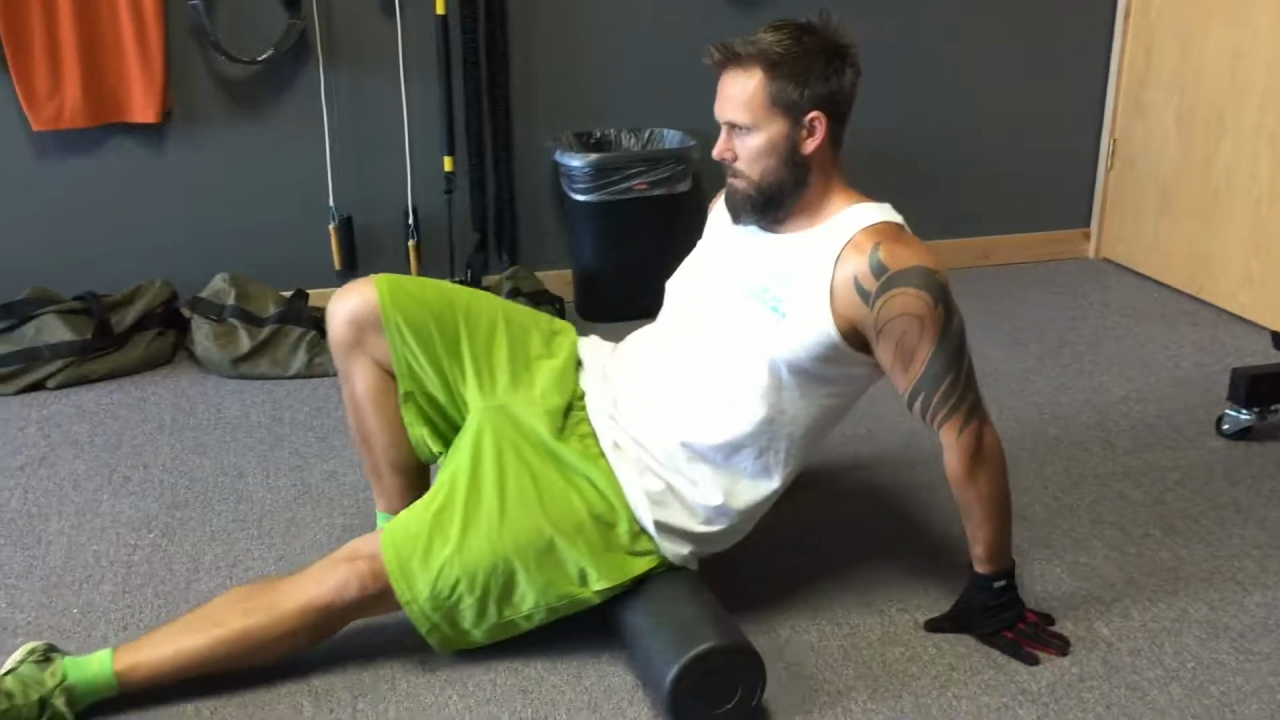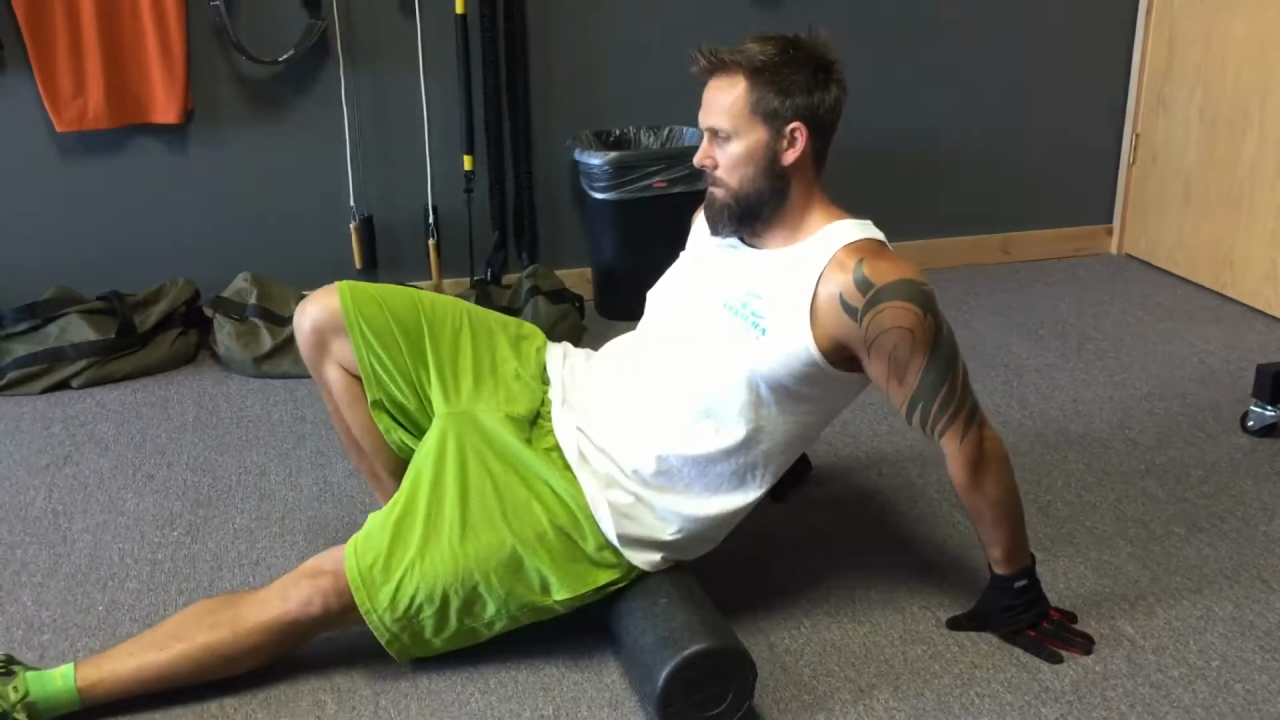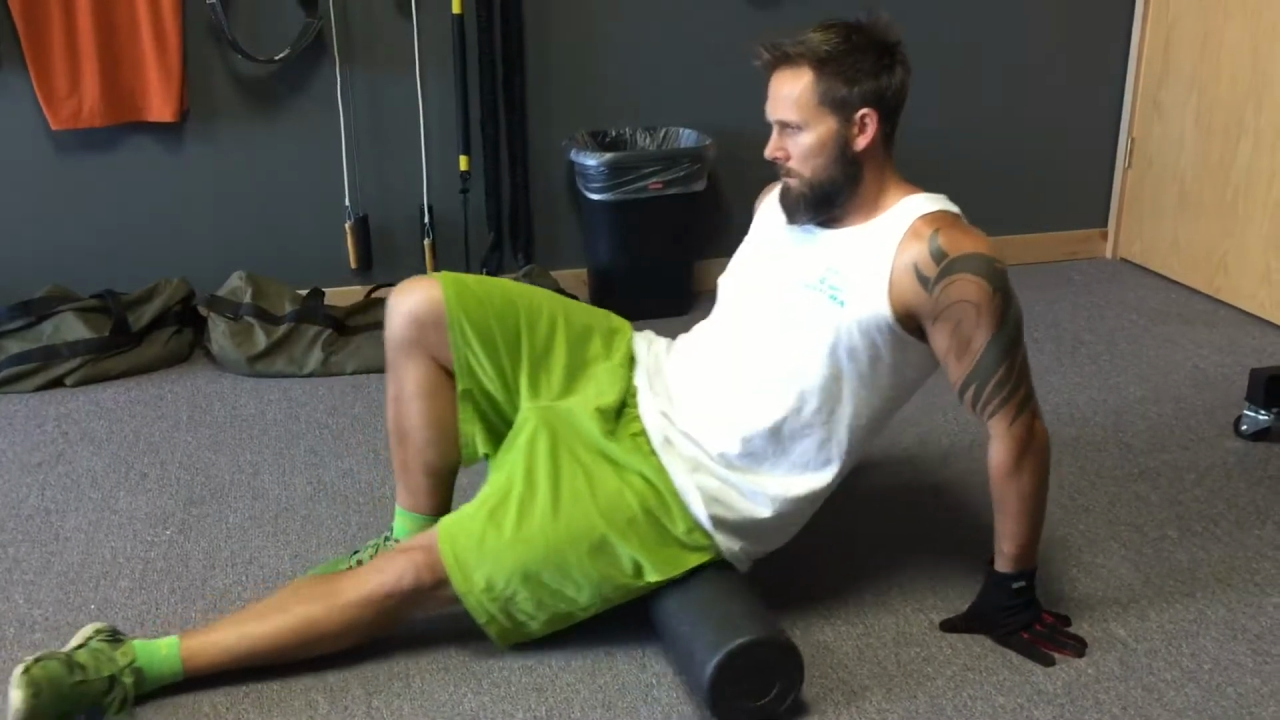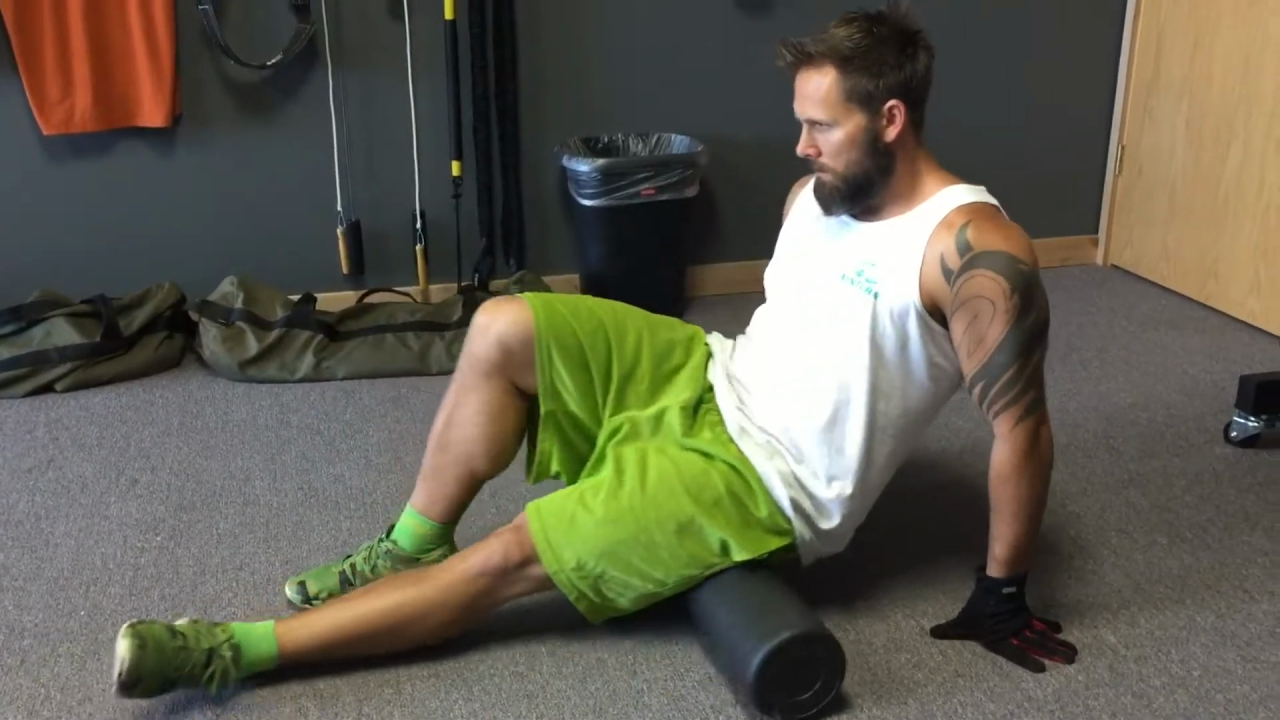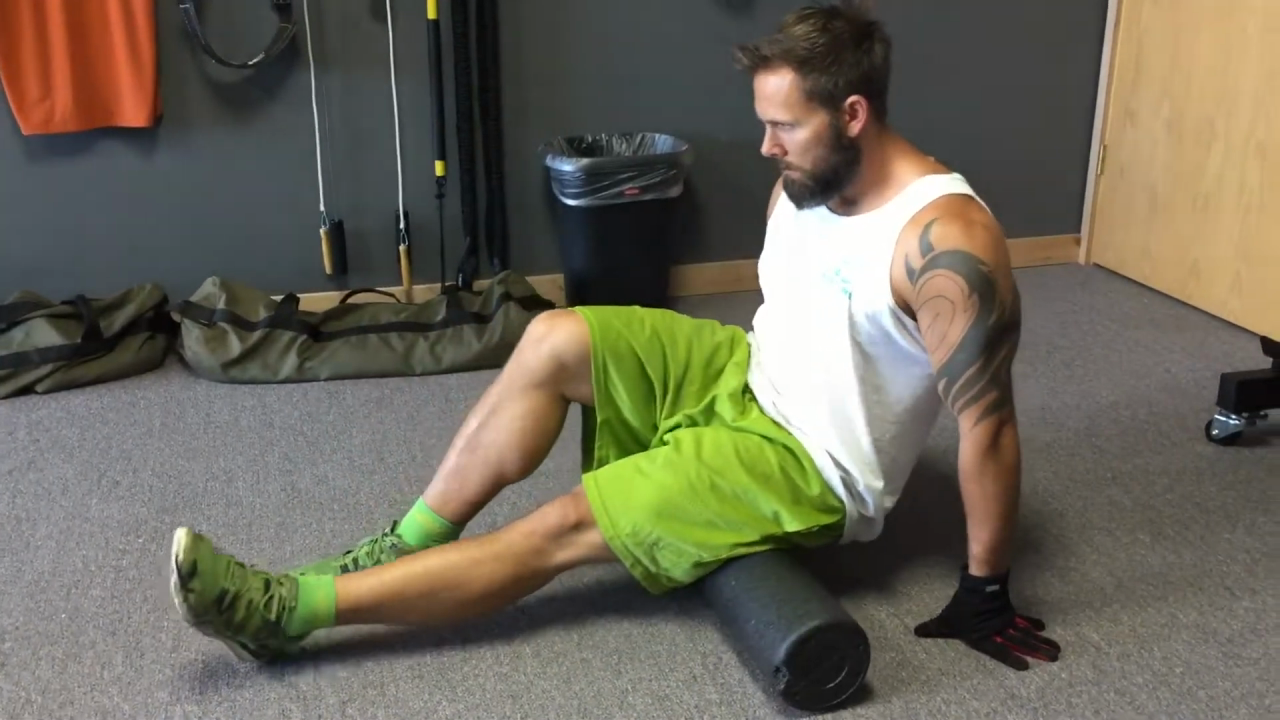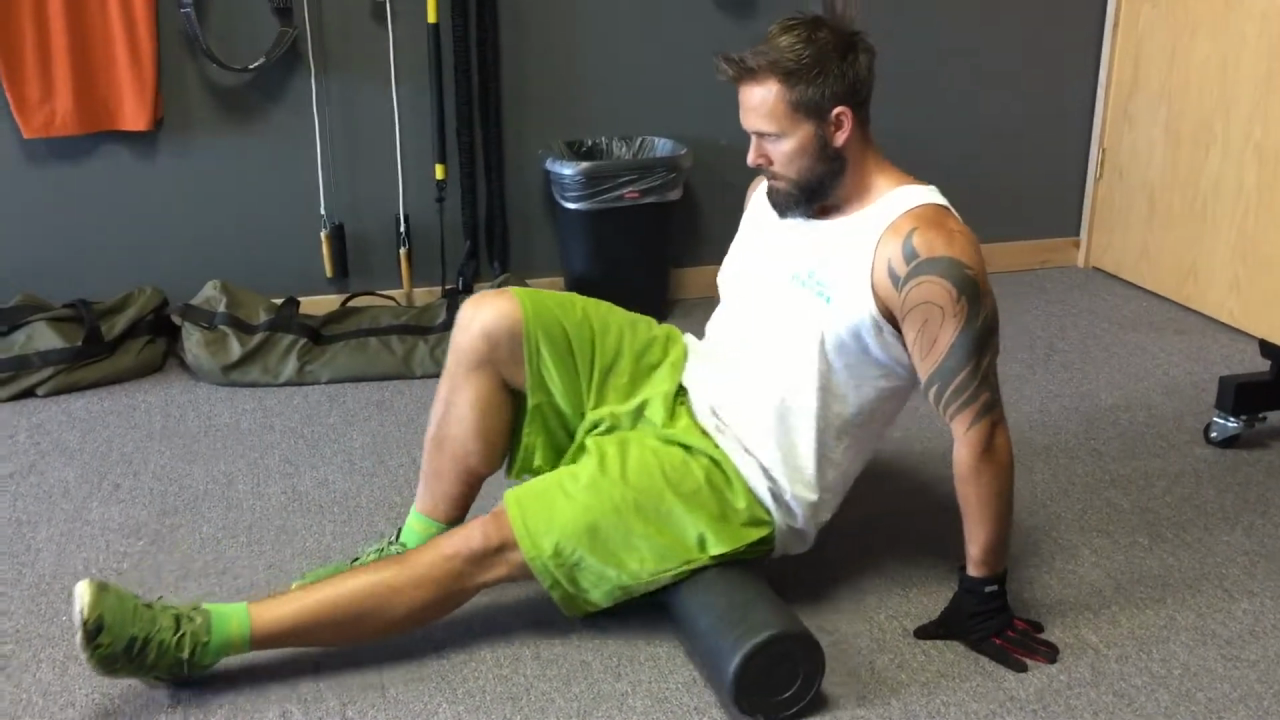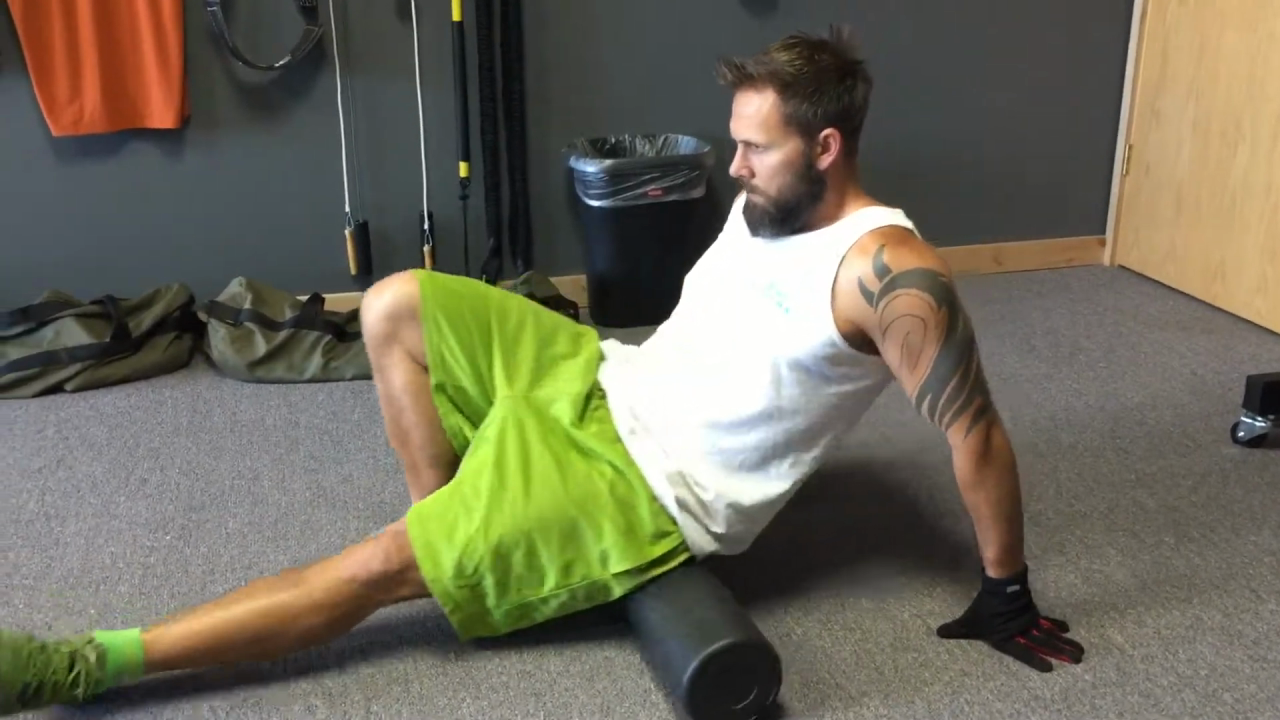
dt=0.5s
person 1, frame 1
left shoulder: (878, 267)
right shoulder: (742, 201)
left elbow: (966, 432)
left wrist: (993, 591)
left hip: (623, 494)
right hip: (583, 385)
left knee: (348, 582)
right knee: (362, 313)
right ankle: (412, 533)
person 1, frame 2
left shoulder: (860, 285)
right shoulder: (726, 213)
left elbow: (966, 441)
left wrist: (1014, 589)
left hip: (594, 503)
right hip: (557, 390)
left knee: (319, 591)
right knee: (328, 319)
right ankle: (415, 530)
person 1, frame 3
left shoulder: (935, 255)
right shoulder: (787, 200)
left elbow: (1015, 424)
left wrist: (1011, 589)
left hip: (680, 490)
right hip: (640, 381)
left knee: (420, 576)
right knee: (422, 309)
right ankle: (411, 531)
person 1, frame 4
left shoulder: (970, 247)
right shoulder: (817, 196)
left elbow: (1021, 427)
left wrist: (1001, 596)
left hip: (760, 481)
right hip: (712, 382)
left knee: (510, 559)
right knee: (505, 329)
left ankle: (238, 651)
right ankle: (410, 550)
person 1, frame 5
left shoulder: (943, 241)
right shoulder: (803, 183)
left elbow: (988, 426)
left wrist: (985, 595)
left hip: (811, 469)
right hip: (749, 379)
left knee: (566, 529)
right knee: (556, 343)
left ankle: (291, 608)
right ankle: (412, 543)
person 1, frame 6
left shoulder: (919, 248)
right shoulder: (778, 186)
left elbow: (977, 427)
left wrist: (983, 595)
left hip: (739, 479)
right hip: (685, 383)
left knee: (485, 548)
right knee: (492, 321)
left ankle: (203, 637)
right ankle: (412, 545)
person 1, frame 7
left shoulder: (884, 271)
right shoulder: (765, 204)
left elbow: (975, 433)
left wrist: (1005, 595)
left hip: (644, 491)
right hip: (600, 387)
left knee: (378, 568)
right knee: (398, 305)
right ankle: (452, 521)
